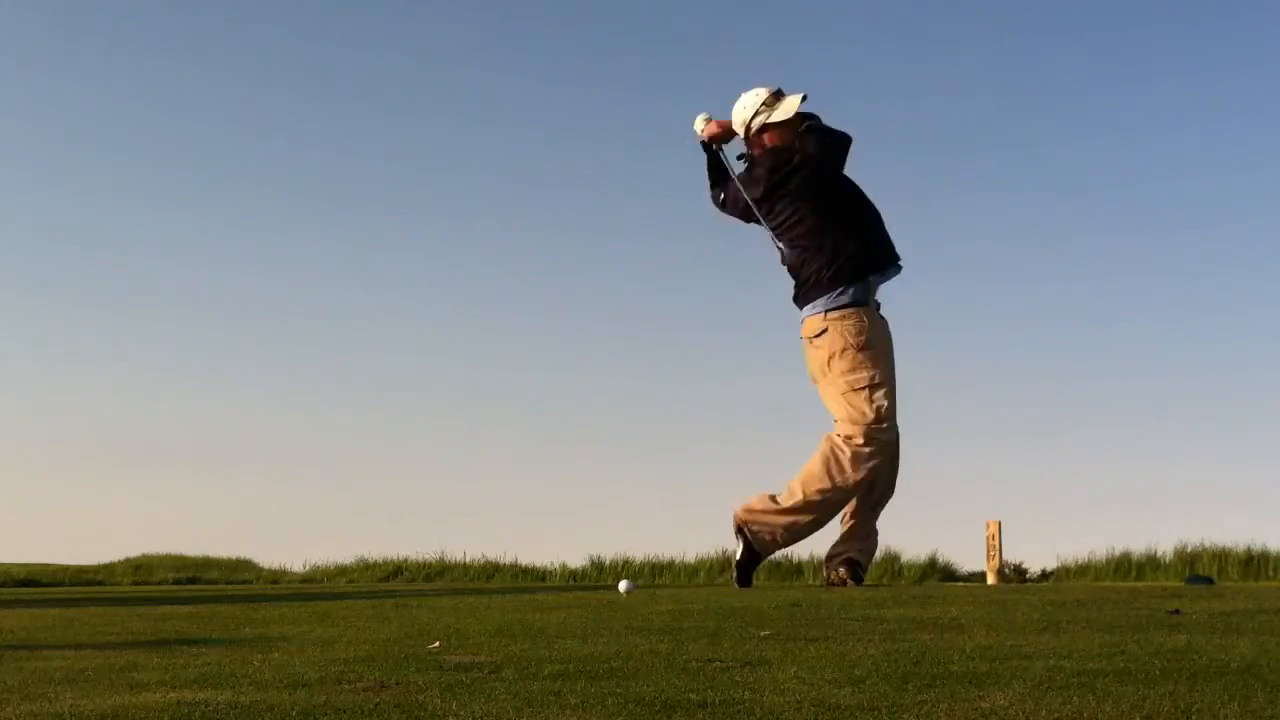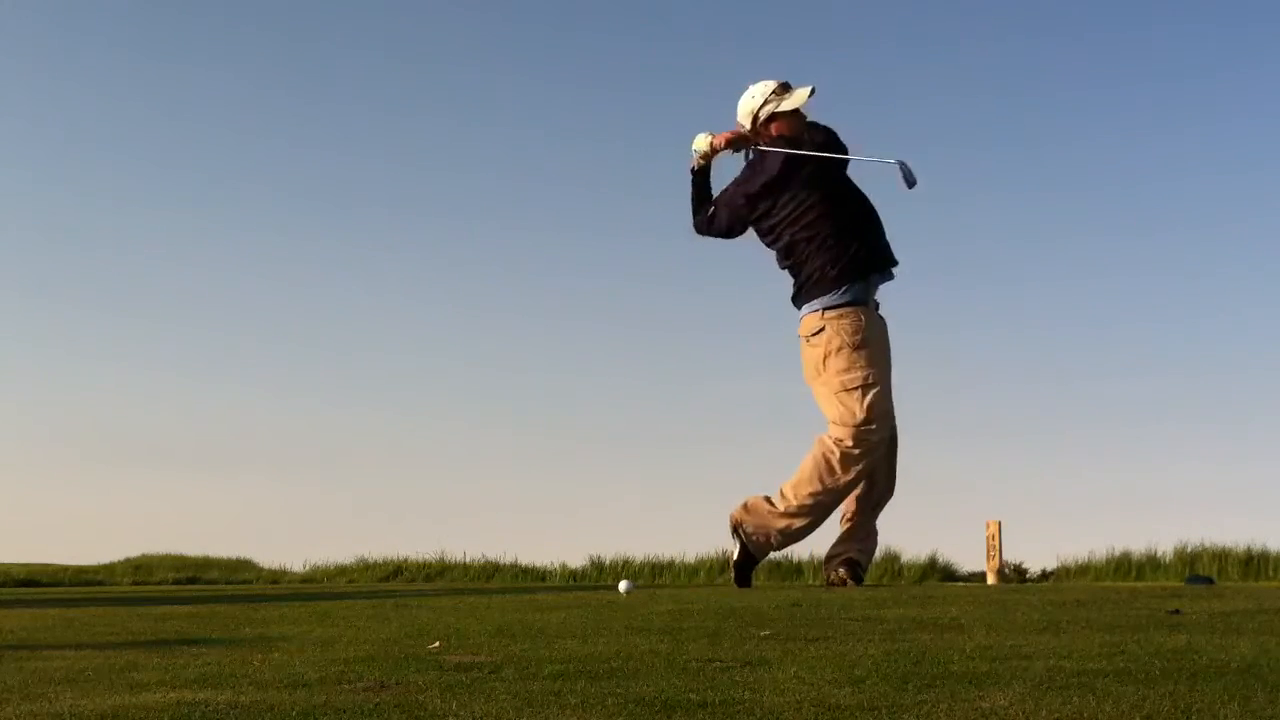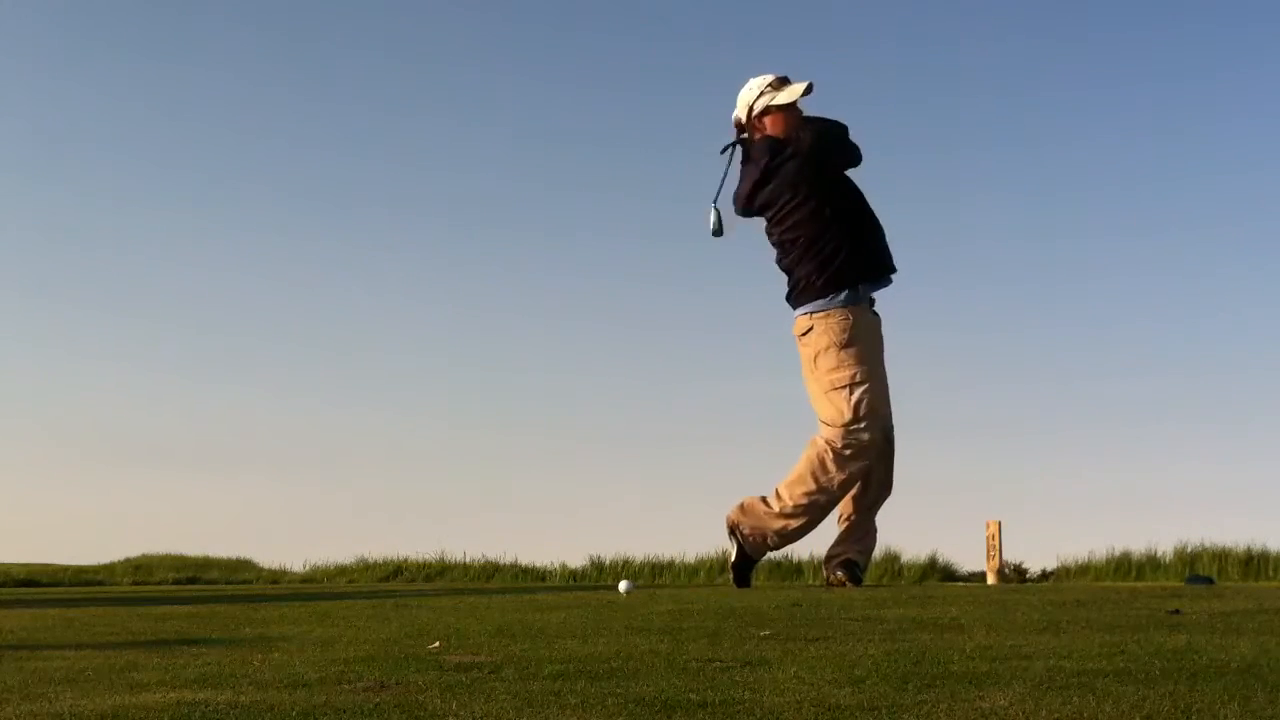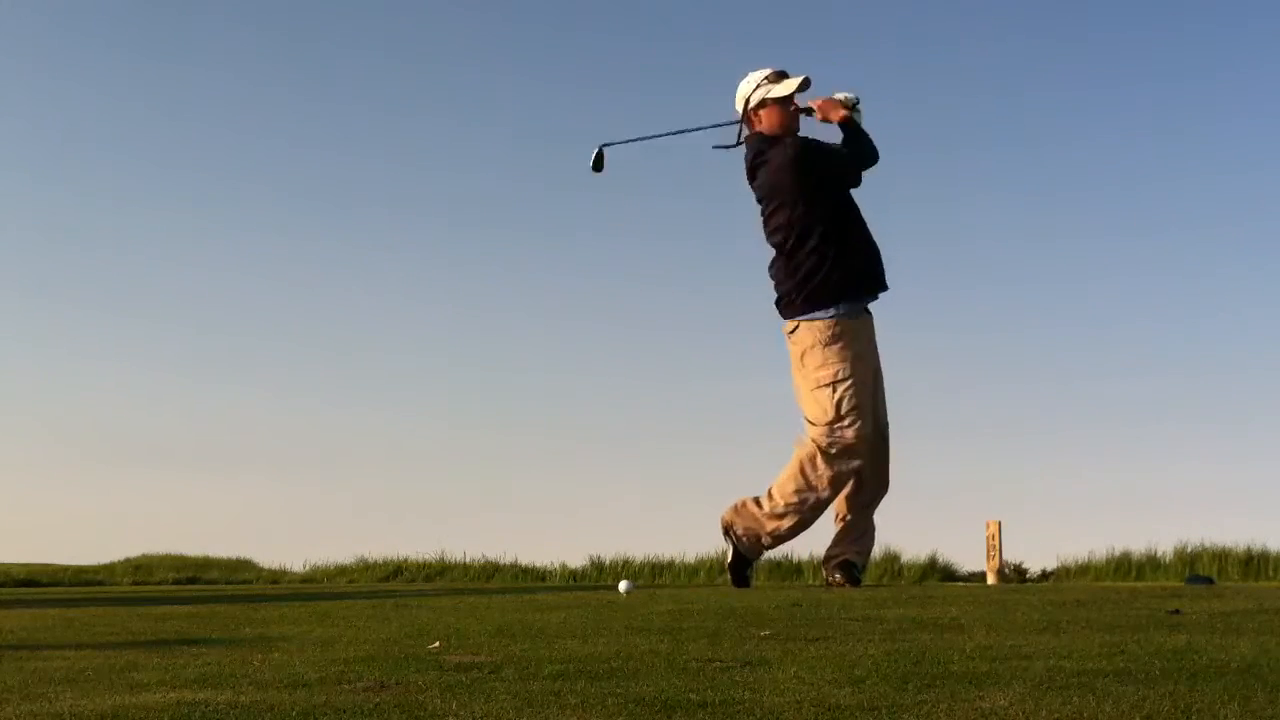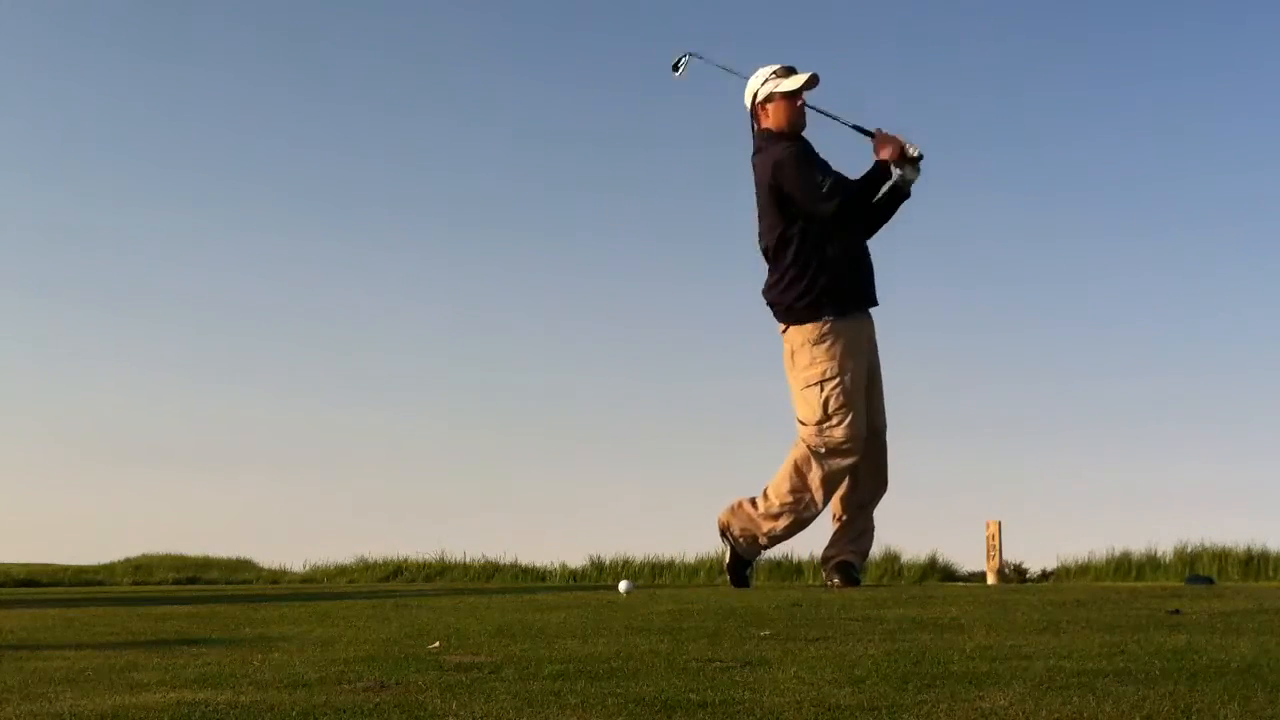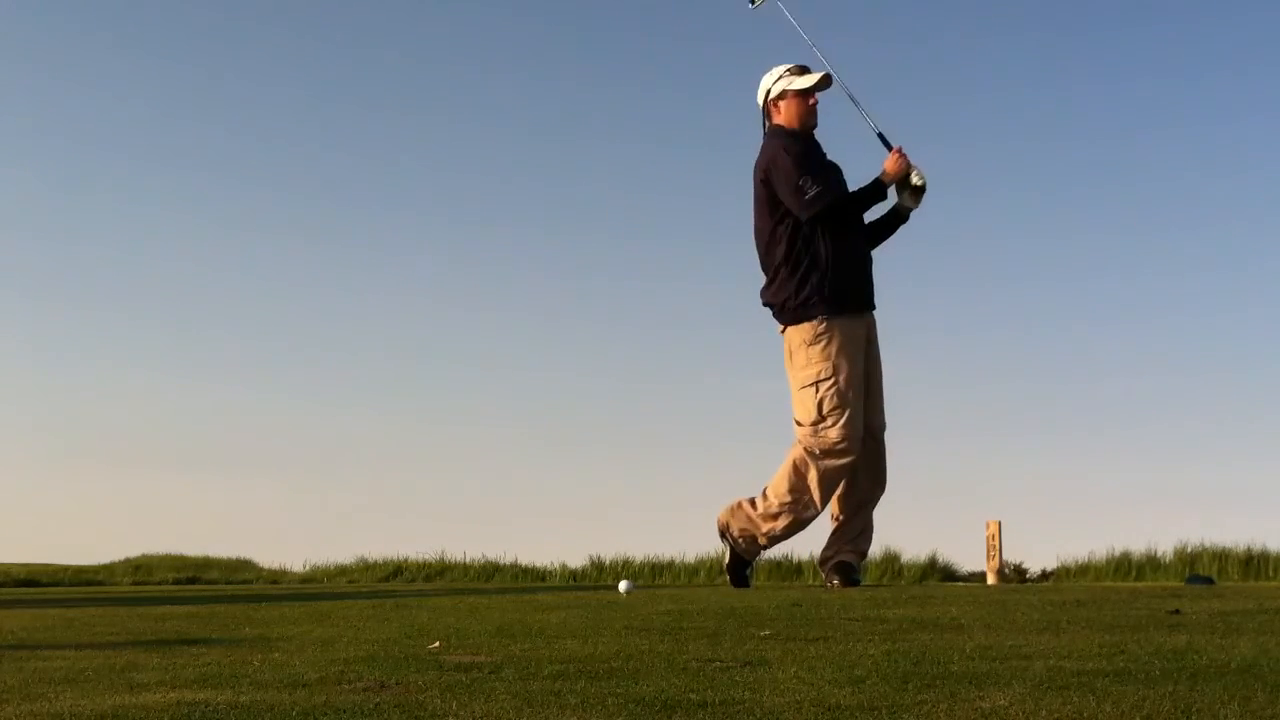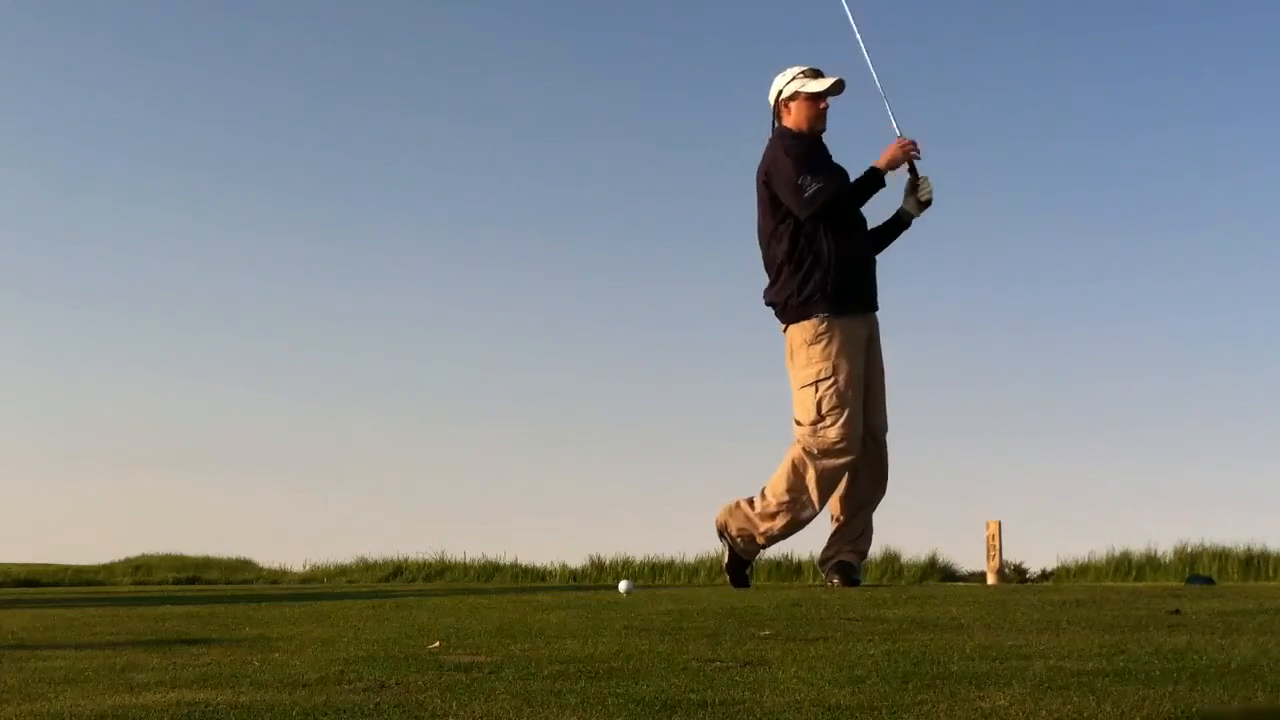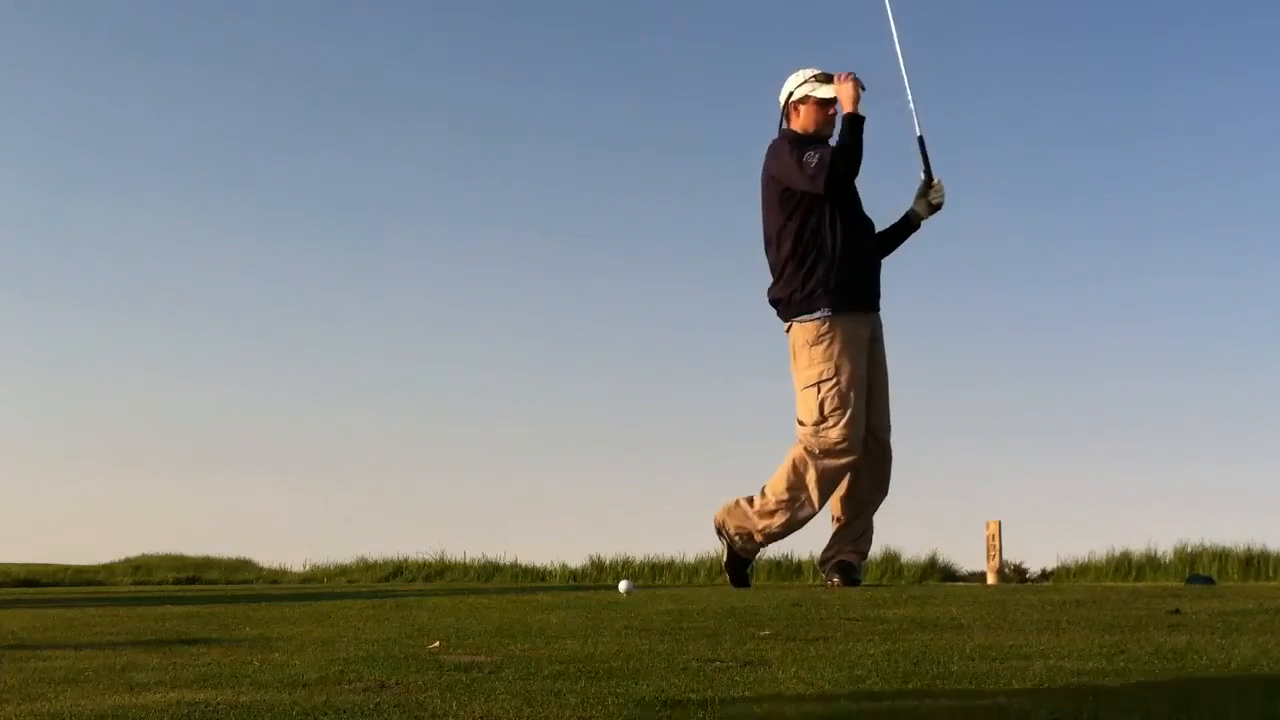
dt=0.2s
person 1, frame 1
left shoulder: (752, 182)
right shoulder: (806, 159)
left elbow: (723, 196)
right elbow: (834, 138)
left wrist: (711, 143)
right wrist: (738, 131)
left hip: (843, 315)
right hip: (843, 316)
left knee: (881, 440)
right knee: (865, 433)
left ankle: (851, 557)
right ankle: (763, 526)
person 1, frame 2
left shoulder: (749, 184)
right shoulder: (812, 150)
left elbow: (705, 223)
left wrist: (701, 164)
right wrist: (747, 139)
left hip: (843, 312)
right hip: (840, 312)
left knee: (878, 440)
right knee: (857, 434)
left ankle: (850, 556)
right ankle: (758, 529)
person 1, frame 3
left shoulder: (758, 173)
right shoulder: (807, 149)
left elbow: (740, 203)
right elbow: (844, 143)
left wrist: (746, 142)
right wrist: (800, 123)
left hip: (846, 312)
right hip: (833, 313)
left knee: (876, 438)
right knee: (851, 435)
left ankle: (849, 557)
right ankle: (755, 527)
person 1, frame 4
left shoulder: (772, 163)
right shoulder: (793, 155)
left elbow: (843, 168)
right elbow: (858, 161)
left wrist: (842, 115)
right wrist: (844, 120)
left hip: (847, 314)
right hip: (823, 318)
left knee: (870, 440)
right knee: (840, 437)
left ankle: (847, 557)
right ankle: (750, 530)
person 1, frame 5
left shoulder: (798, 159)
right shoulder: (783, 157)
left elbow: (852, 228)
right elbow: (843, 205)
left wrist: (900, 184)
right wrist: (885, 163)
left hip: (850, 314)
right hip: (818, 319)
left knee: (868, 441)
right knee: (834, 438)
left ankle: (846, 557)
right ankle: (746, 531)
person 1, frame 6
left shoulder: (817, 162)
right shoulder: (781, 154)
left elbow: (852, 239)
right elbow: (824, 212)
left wrist: (901, 207)
right wrist: (883, 179)
left hip: (854, 314)
right hip: (816, 318)
left knee: (867, 442)
right knee: (830, 439)
left ankle: (844, 558)
right ankle: (745, 531)
person 1, frame 7
left shoulder: (822, 167)
right shoulder: (784, 155)
right elbow: (821, 210)
left wrist: (906, 213)
right wrist: (882, 166)
left hip: (857, 314)
right hip: (818, 318)
left knee: (869, 443)
right knee: (831, 438)
left ankle: (844, 558)
right ankle: (744, 530)
person 1, frame 8
left shoulder: (823, 166)
right shoulder: (786, 154)
left elbow: (864, 247)
right elbow: (840, 169)
left wrist: (915, 214)
right wrist: (852, 109)
left hip: (860, 316)
right hip: (821, 318)
left knee: (872, 444)
right knee: (832, 438)
left ankle: (845, 558)
right ankle: (743, 529)
